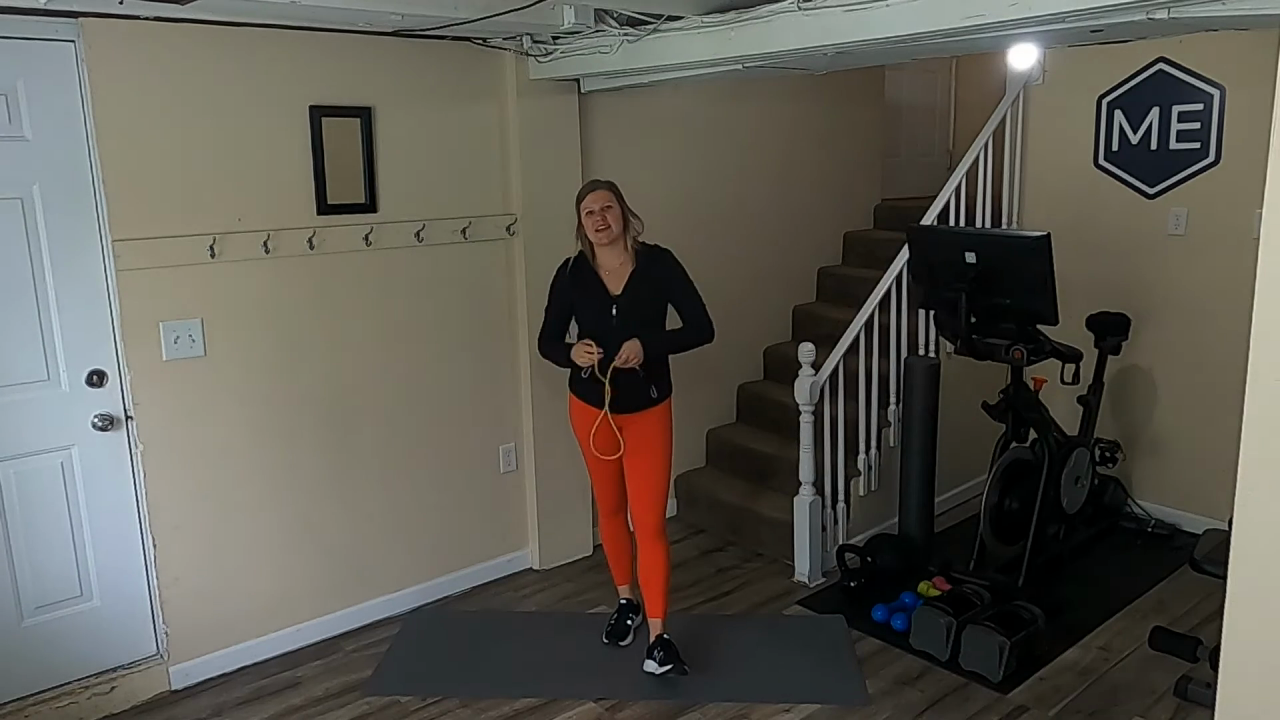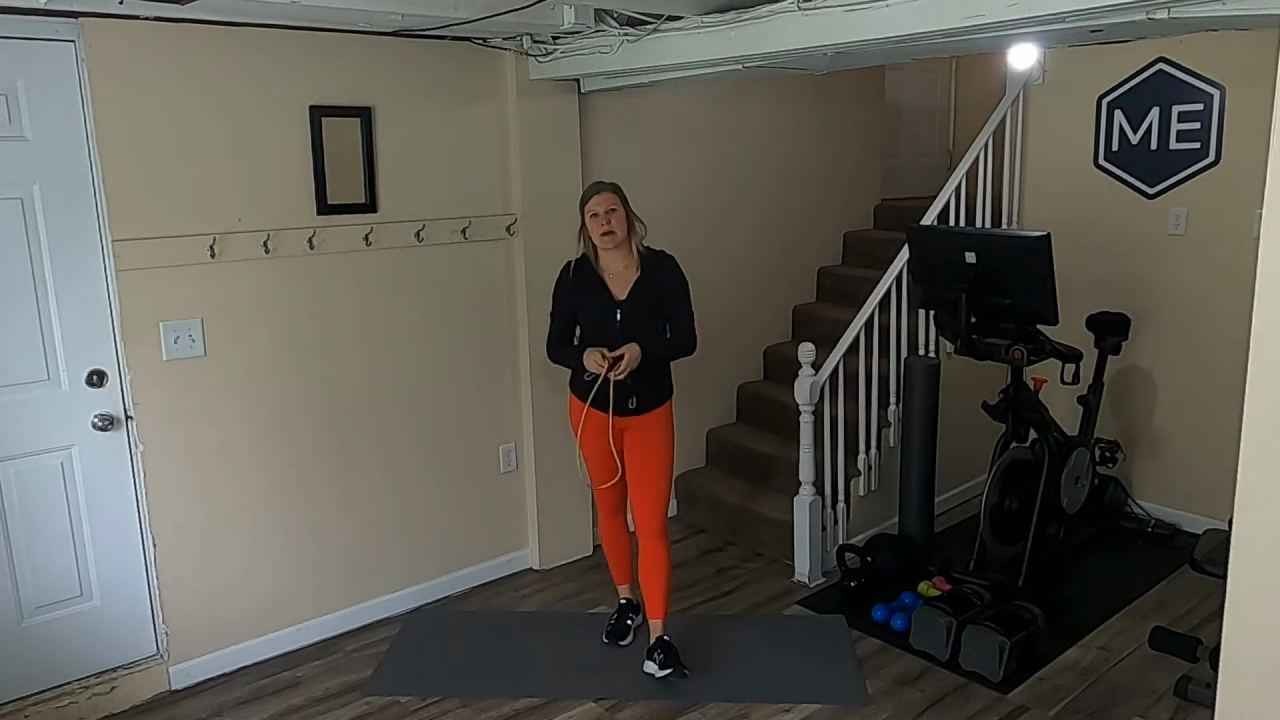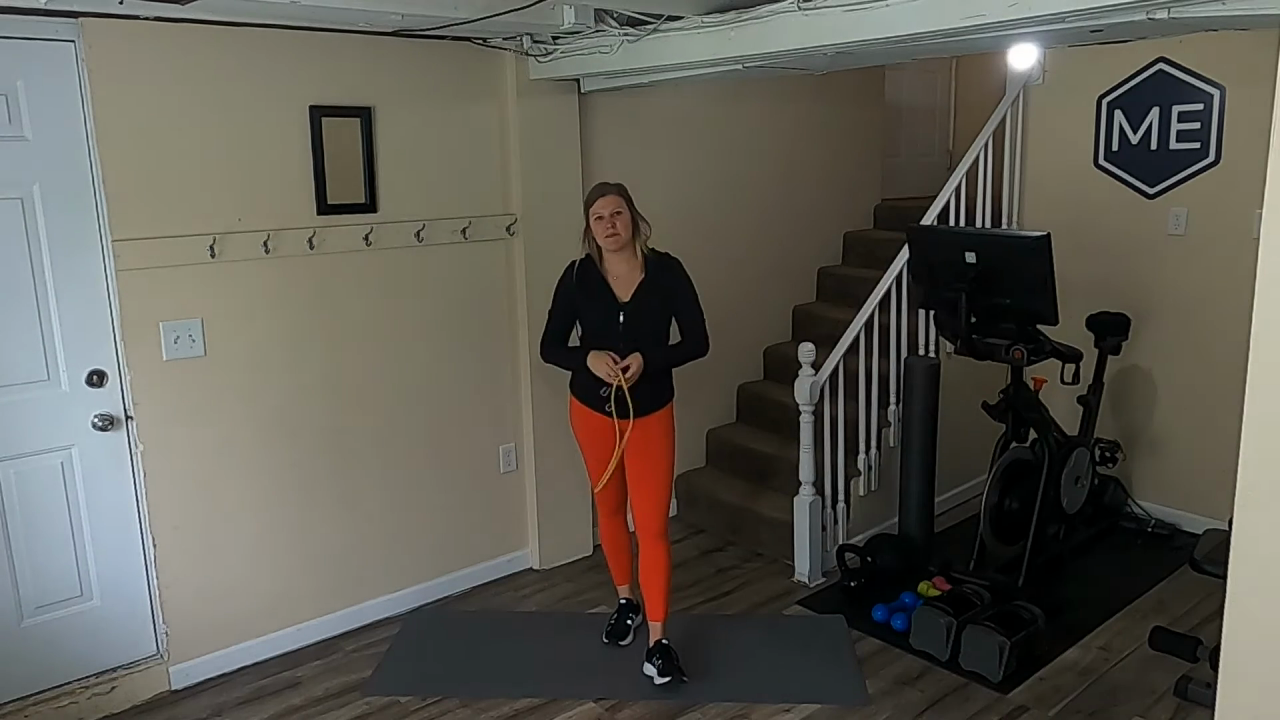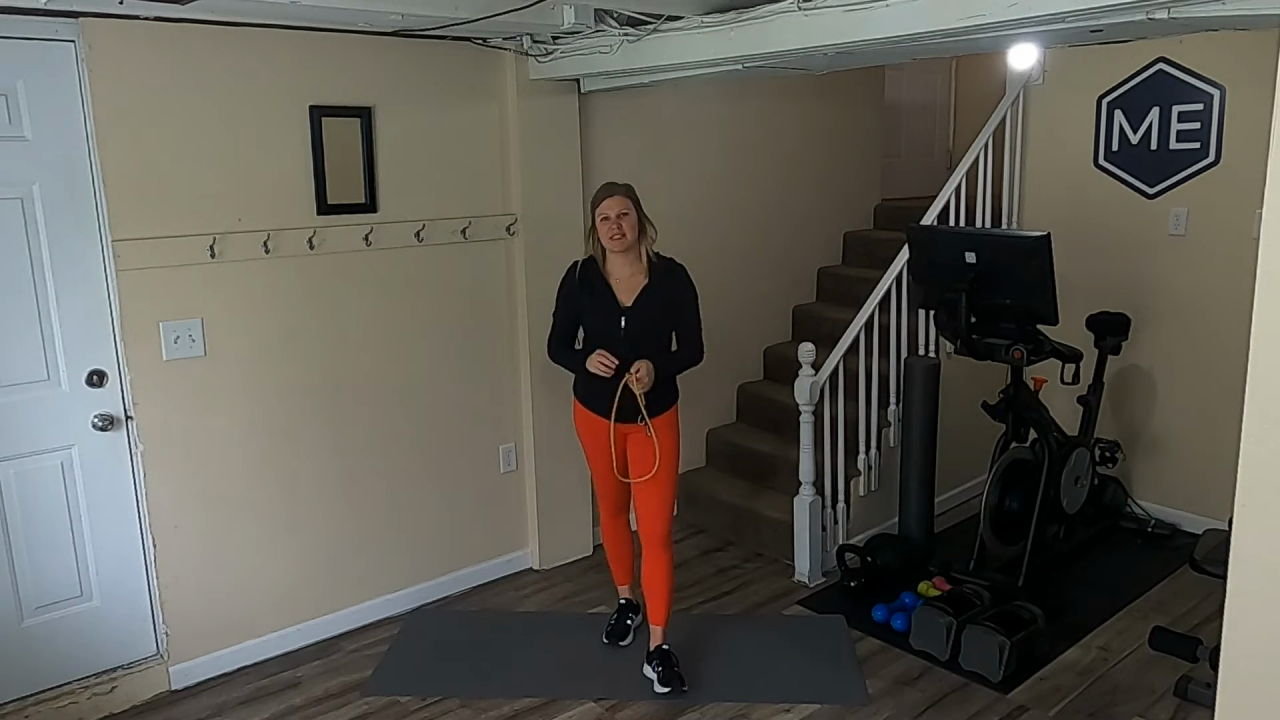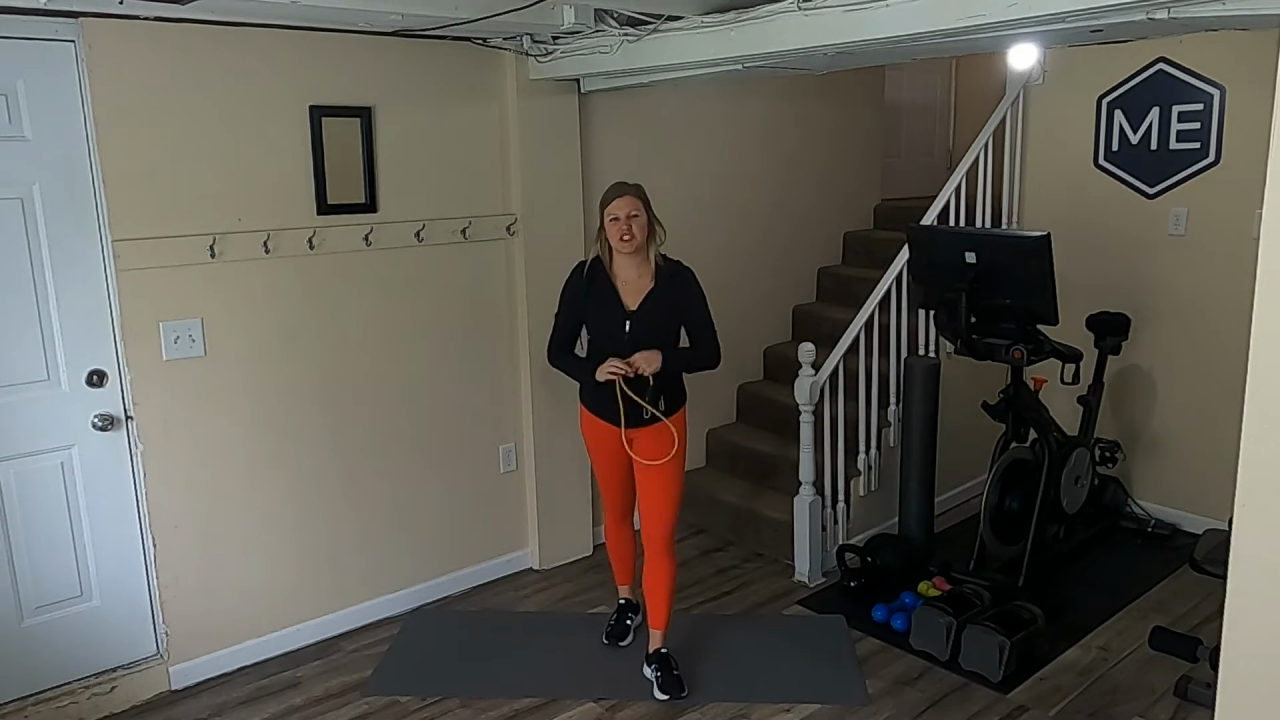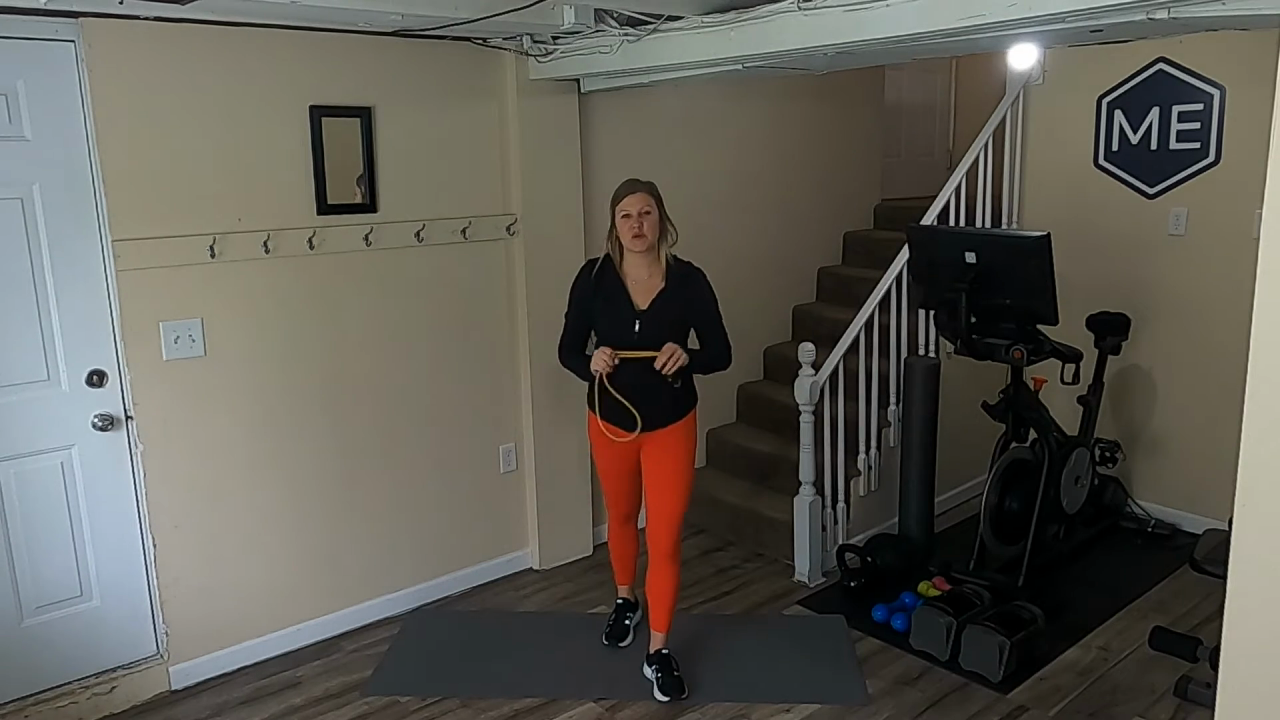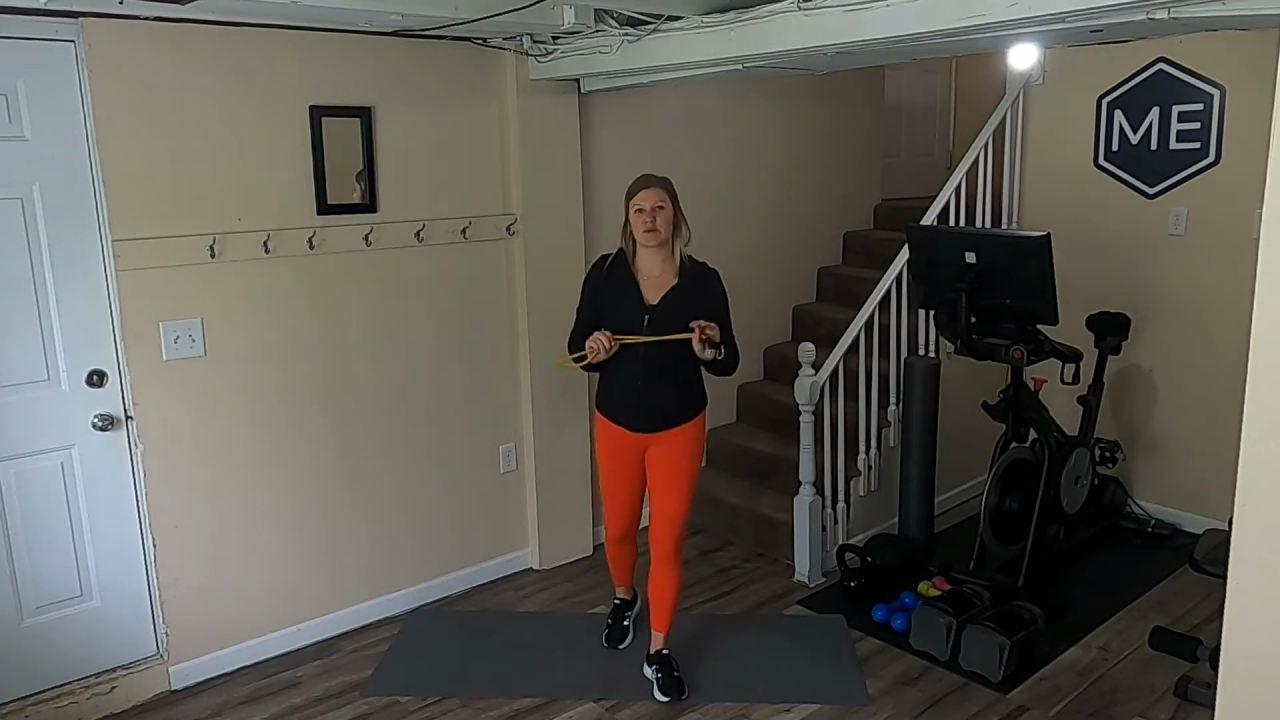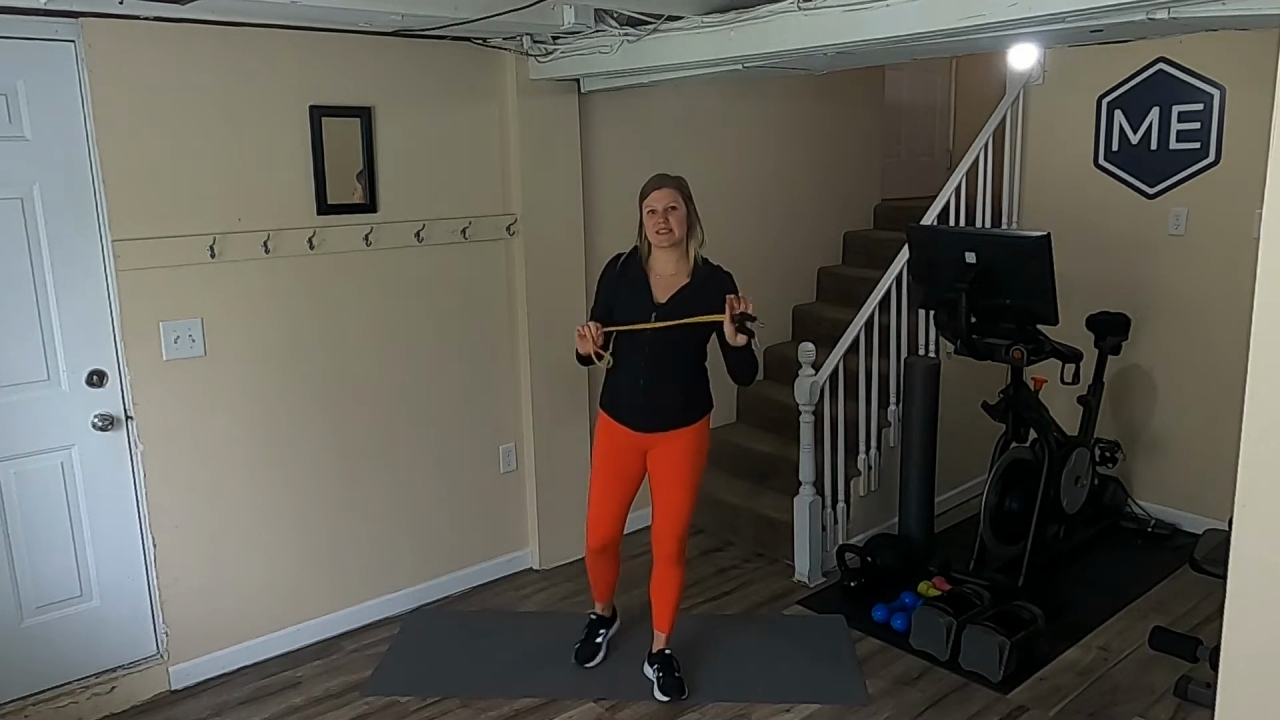
dt=0.2s
person 1, frame 1
left shoulder: (658, 263)
right shoulder: (570, 274)
left elbow: (701, 329)
right elbow: (547, 342)
left wrist: (648, 344)
right wrist: (573, 350)
left hip: (647, 408)
right hip: (590, 405)
left knee: (649, 522)
right knee: (610, 508)
left ankle: (658, 638)
right ankle: (626, 602)
person 1, frame 2
left shoulder: (661, 268)
right shoulder: (573, 276)
left elbow: (686, 341)
right elbow: (555, 346)
left wrist: (642, 351)
right wrist: (583, 356)
left hip: (650, 410)
right hip: (591, 408)
left knee: (652, 523)
right knee: (610, 509)
left ankle: (659, 640)
right ankle: (626, 601)
person 1, frame 3
left shoulder: (666, 271)
right shoulder: (577, 277)
left elbow: (697, 342)
right elbow: (550, 347)
left wrist: (648, 359)
right wrist: (588, 358)
left hip: (651, 412)
right hip: (592, 409)
left knee: (652, 525)
right knee: (610, 509)
left ankle: (658, 644)
right ankle: (626, 602)
person 1, frame 4
left shoulder: (671, 276)
right shoulder: (580, 278)
left elbow: (692, 349)
right elbow: (557, 346)
left wrist: (656, 367)
right wrist: (586, 359)
left hip: (655, 416)
right hip: (596, 412)
left knee: (656, 530)
right knee: (613, 511)
left ankle: (658, 649)
right ankle: (626, 602)
person 1, frame 5
left shoulder: (678, 280)
right shoulder: (584, 279)
left elbow: (709, 353)
right elbow: (557, 350)
left wrist: (665, 357)
right wrist: (592, 370)
left hip: (662, 420)
right hip: (602, 417)
left knee: (659, 536)
right knee: (617, 514)
left ankle: (658, 652)
right ankle: (627, 601)
person 1, frame 6
left shoulder: (689, 281)
right shoulder: (593, 278)
left elbow: (721, 354)
right elbow: (567, 350)
left wrist: (686, 356)
right wrist: (591, 363)
left hip: (672, 424)
right hip: (611, 421)
left knee: (665, 540)
right knee: (621, 518)
left ankle: (659, 652)
right ankle: (626, 600)
person 1, frame 7
left shoulder: (702, 280)
right shoulder: (605, 273)
left elbow: (729, 364)
right elbow: (575, 344)
left wrist: (712, 350)
right wrist: (591, 348)
left hip: (679, 428)
right hip: (616, 424)
left knee: (668, 543)
right knee: (619, 528)
left ankle: (659, 653)
right ankle: (624, 598)
person 1, frame 8
left shoulder: (715, 282)
right shoulder: (619, 271)
left elbow: (744, 376)
right elbow: (593, 350)
left wrist: (737, 340)
right wrist: (586, 347)
left hip: (682, 431)
right hip: (618, 424)
left knee: (670, 545)
right knee: (600, 536)
left ankle: (660, 652)
right ankle: (603, 613)
